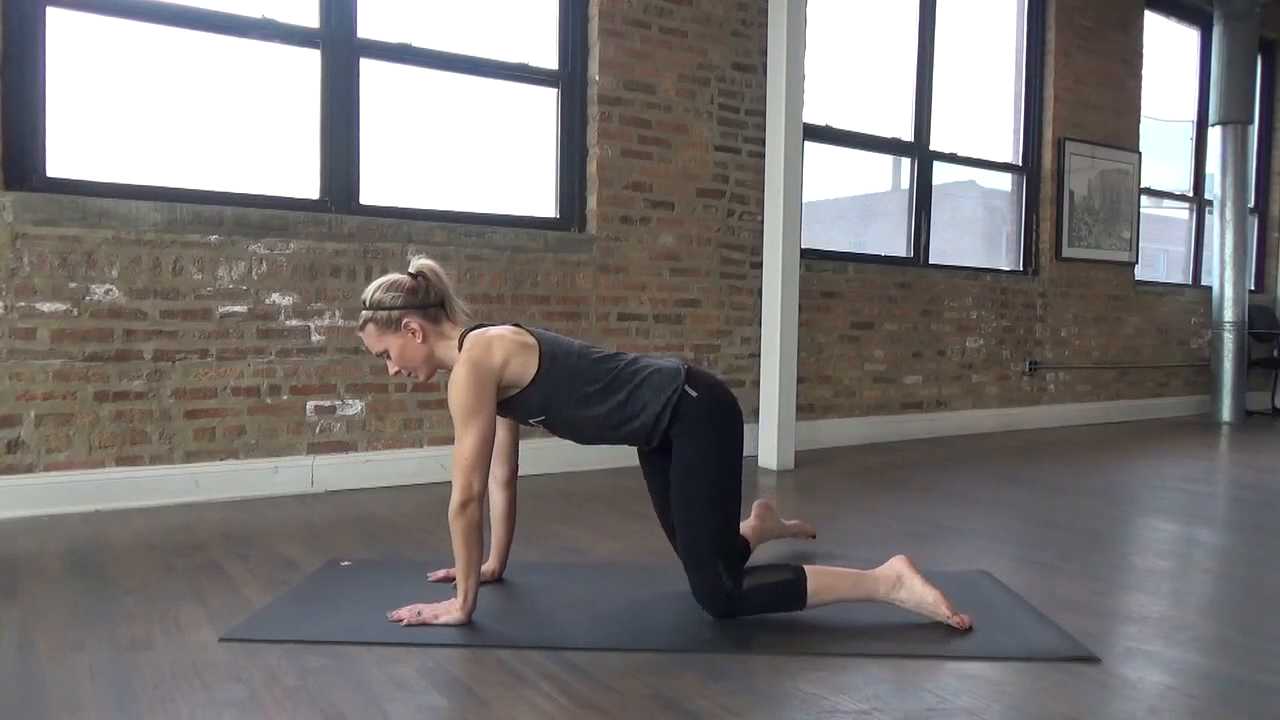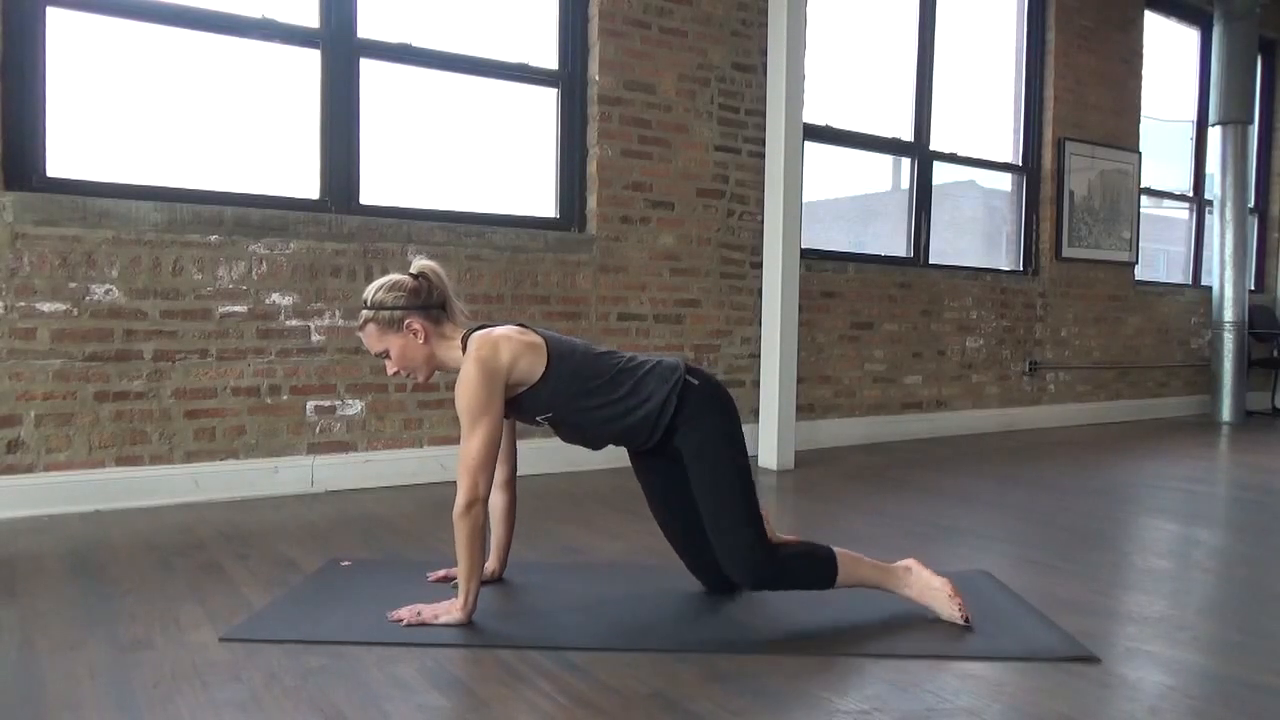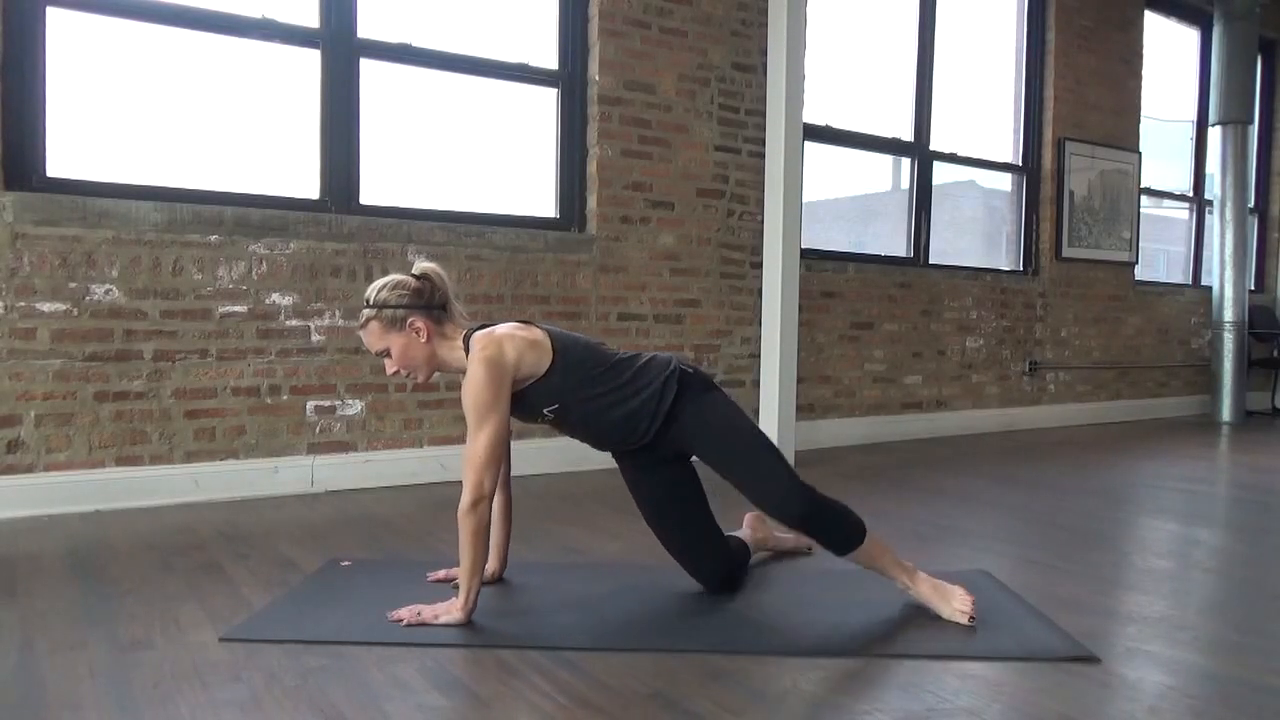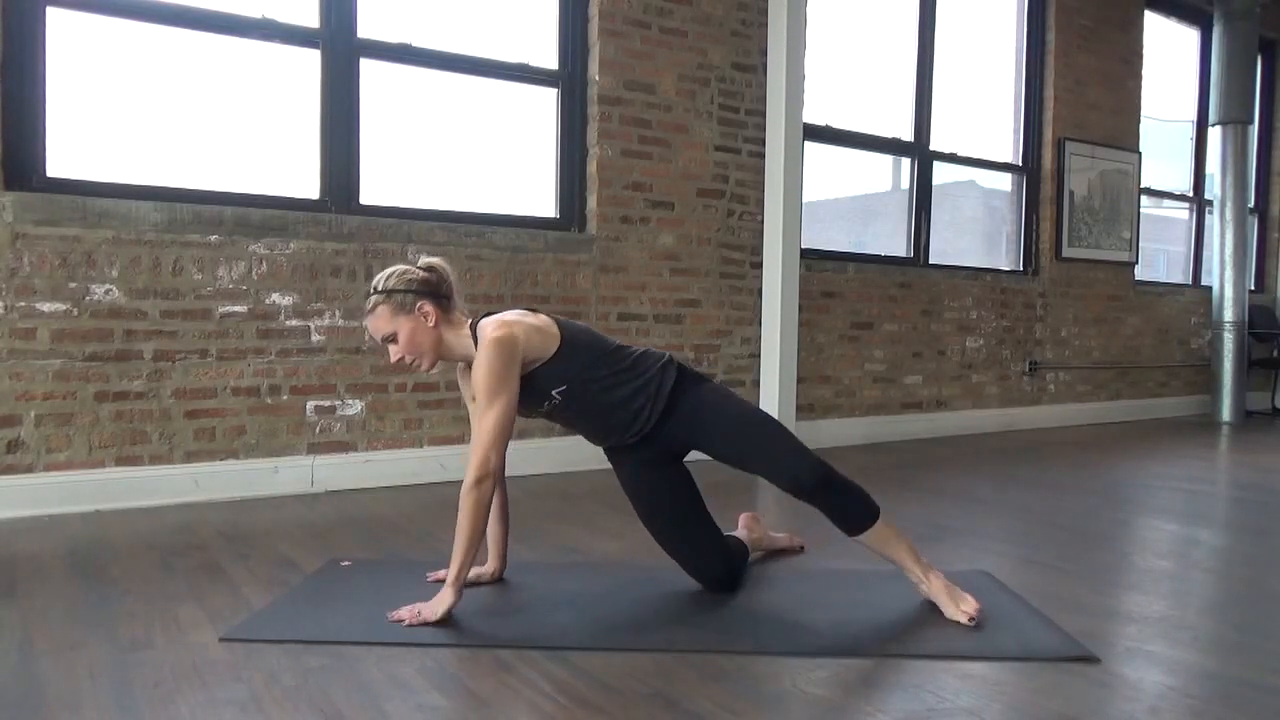
dt=0.3s
person 1, frame 1
left shoulder: (472, 362)
right shoulder: (490, 358)
left elbow: (465, 496)
right elbow: (502, 477)
left wrist: (461, 603)
right wrist: (495, 564)
left hip: (696, 411)
right hip: (662, 429)
left knee: (719, 597)
right knee: (707, 566)
left ankle: (890, 582)
right ankle: (755, 526)
person 1, frame 2
left shoulder: (482, 360)
right shoulder: (488, 362)
left elbow: (470, 497)
right elbow: (502, 481)
left wrist: (462, 603)
right wrist: (494, 564)
left hip: (691, 408)
right hip: (654, 435)
left knee: (748, 568)
right knee: (715, 575)
left ankle: (900, 576)
right ankle: (759, 532)
person 1, frame 3
left shoulder: (489, 355)
right shoulder: (474, 369)
left elbow: (476, 493)
right elbow: (498, 482)
left wrist: (463, 602)
right wrist: (494, 564)
left hip: (684, 401)
right hip: (639, 447)
left knee: (794, 502)
right knee: (718, 575)
left ankle: (913, 581)
right ankle: (754, 537)
person 1, frame 4
left shoulder: (498, 338)
right shoulder: (470, 370)
left elbow: (481, 475)
right elbow: (493, 476)
left wrist: (451, 590)
right wrist: (493, 563)
left hip: (682, 399)
right hip: (633, 446)
left knee: (809, 476)
right knee: (718, 574)
left ankle: (926, 577)
right ankle: (751, 536)
